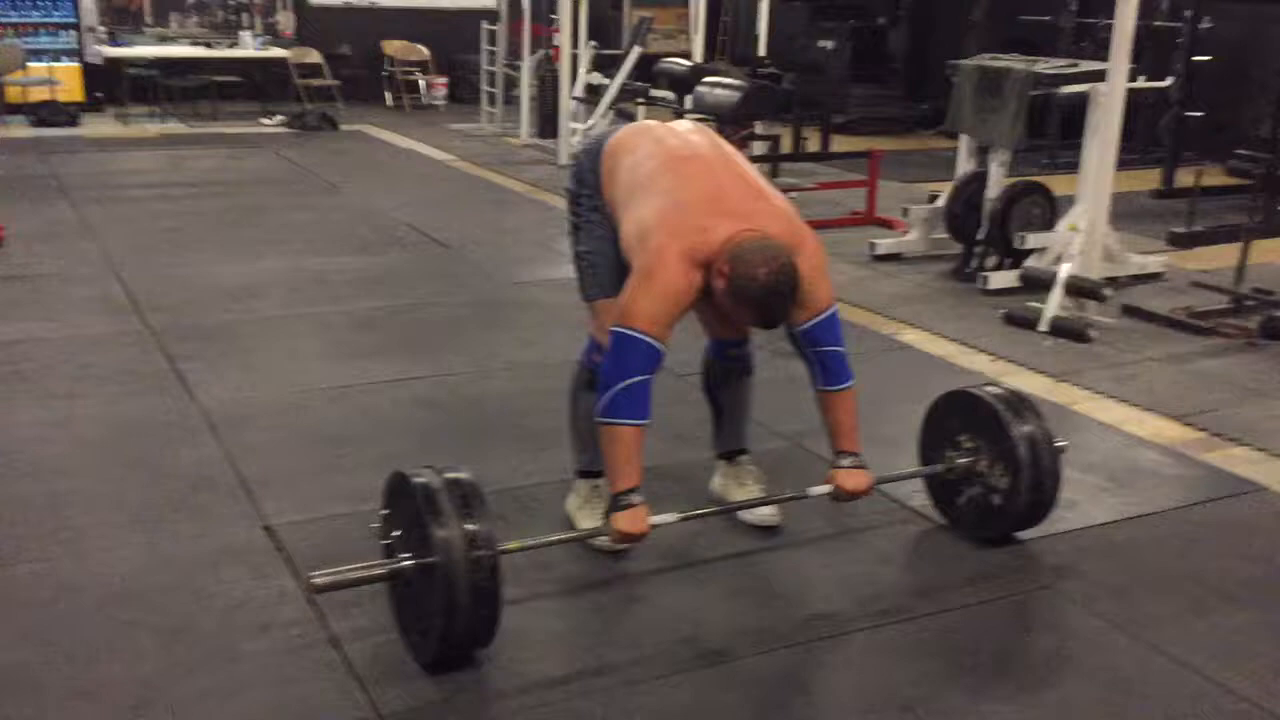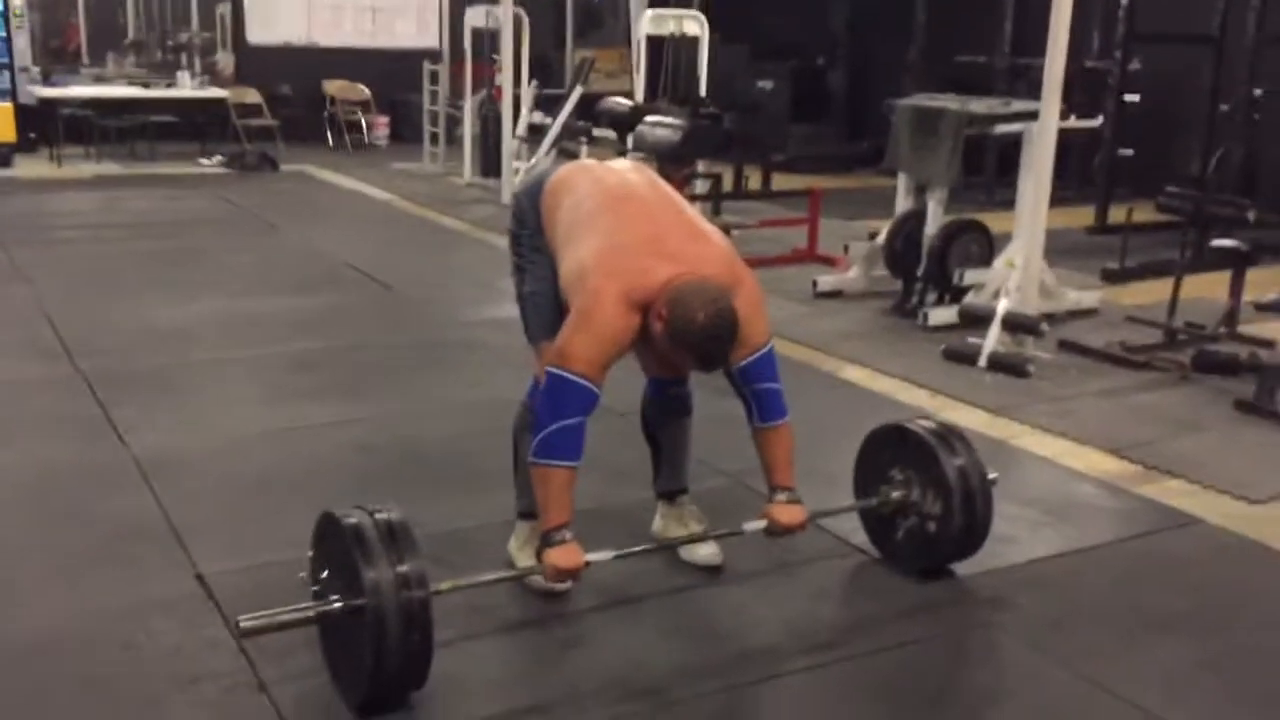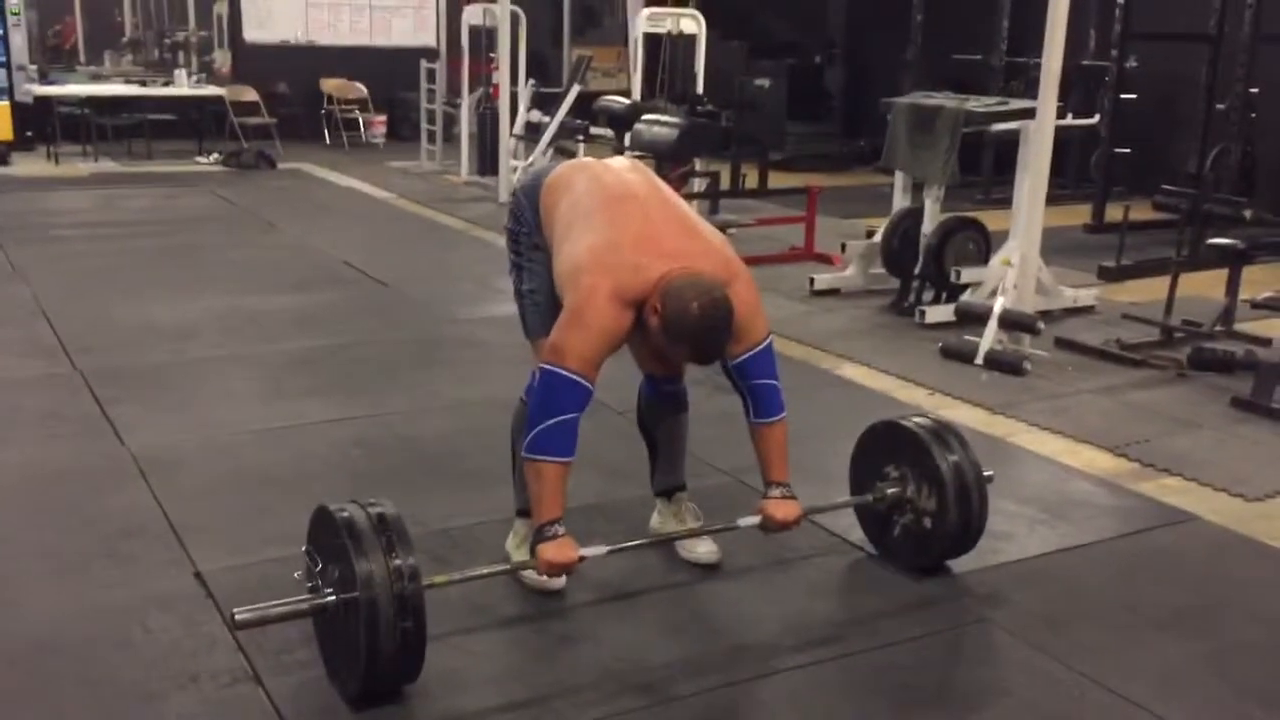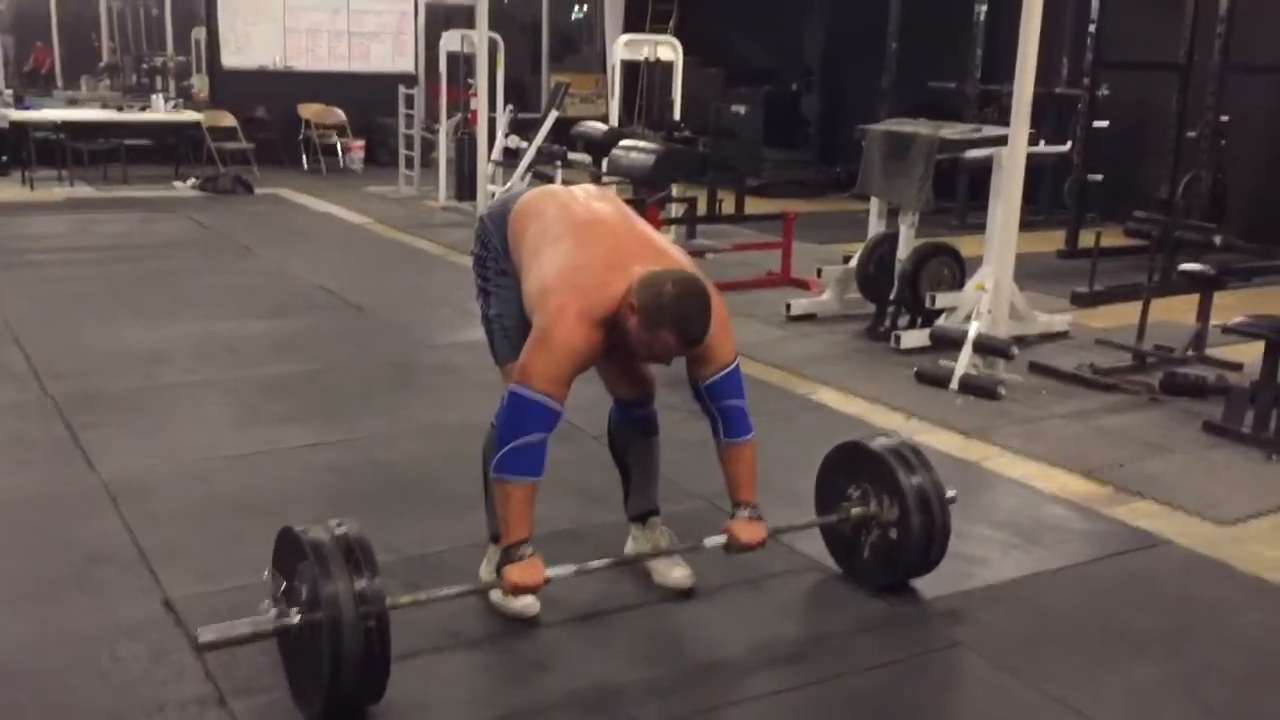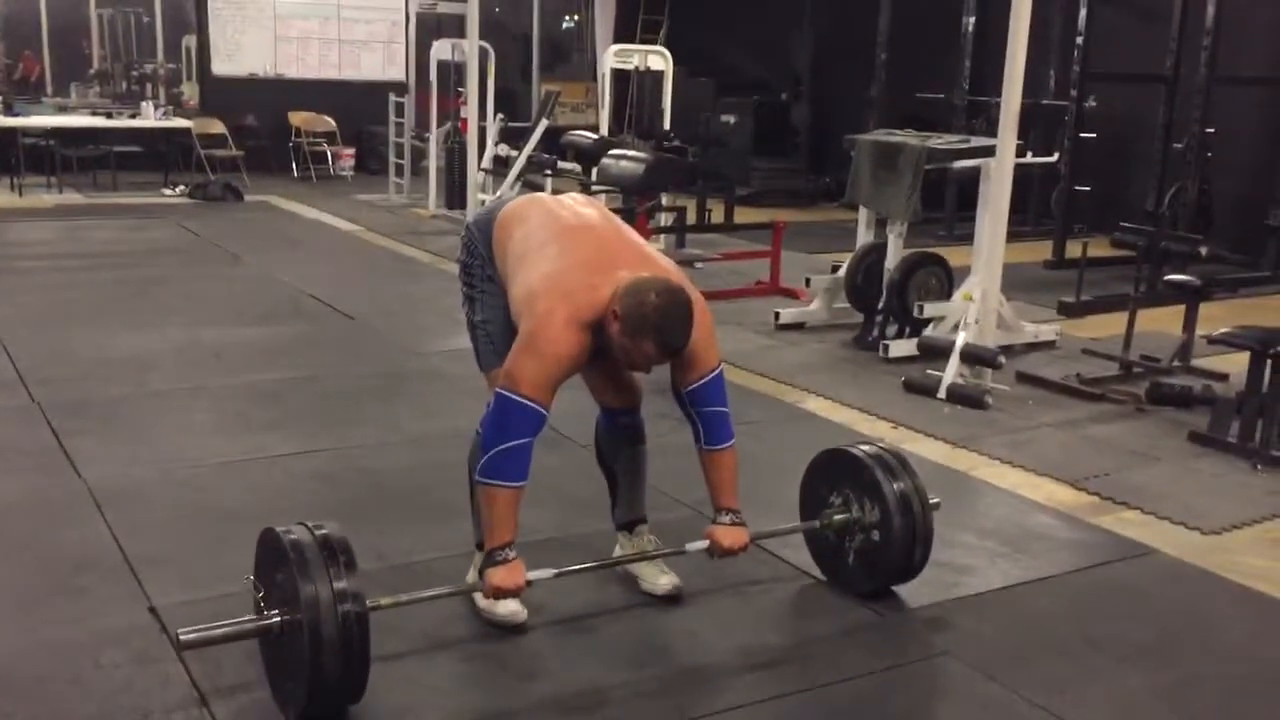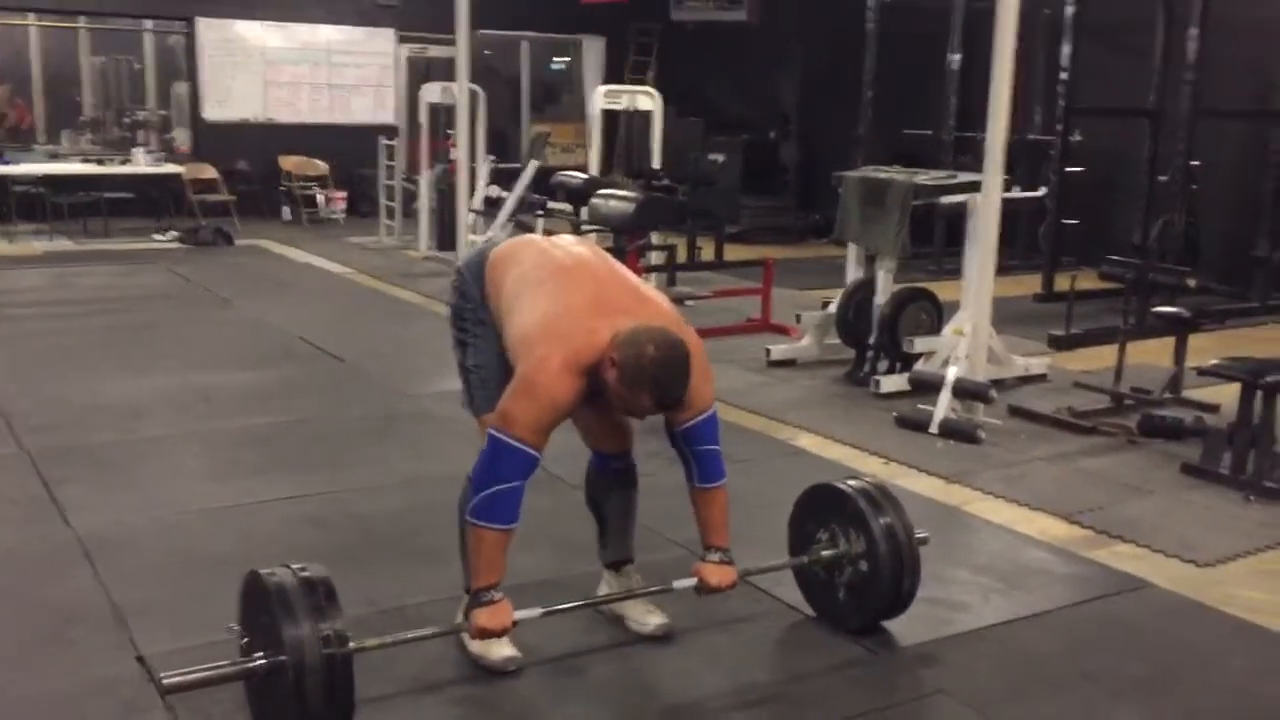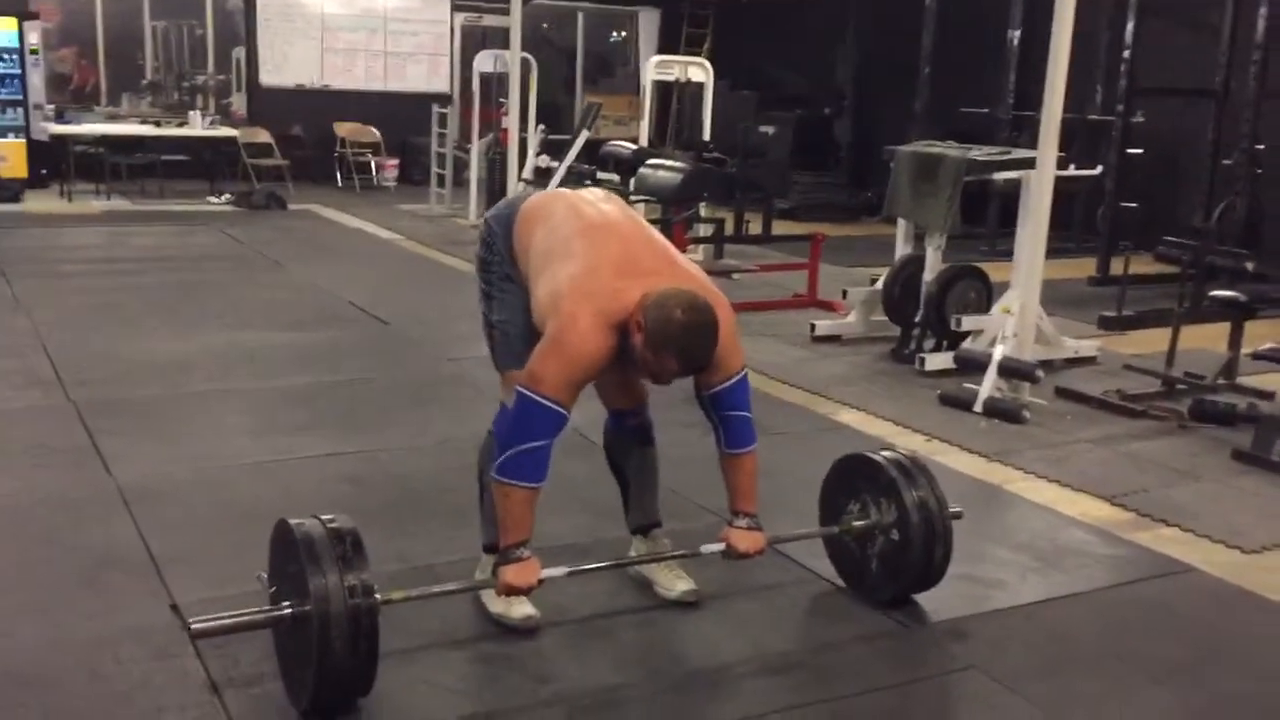
dt=0.7s
person 1, frame 1
left shoulder: (798, 249)
right shoulder: (673, 259)
left elbow: (826, 350)
right elbow: (627, 373)
left wrist: (848, 458)
right wrist: (625, 497)
left knee: (731, 336)
right knee: (615, 340)
left ankle: (733, 465)
right ankle: (590, 484)
person 1, frame 2
left shoulder: (735, 288)
right shoulder: (611, 301)
left elbow: (762, 387)
right elbow: (561, 411)
left wrist: (783, 493)
right wrist: (557, 536)
left knee: (670, 376)
right knee: (557, 376)
left ankle: (673, 504)
right ankle: (532, 525)
person 1, frame 3
left shoulder: (731, 285)
right shoulder: (603, 297)
left elbow: (760, 383)
right elbow: (555, 406)
left wrist: (778, 488)
right wrist: (550, 531)
left knee: (666, 374)
right knee: (554, 378)
left ankle: (671, 504)
right ankle: (527, 525)
person 1, frame 4
left shoulder: (696, 308)
right shoulder: (573, 318)
left elbow: (727, 405)
right elbow: (524, 427)
left wrist: (746, 509)
right wrist: (518, 551)
left knee: (637, 394)
right knee: (526, 400)
left ankle: (646, 529)
right ankle: (499, 550)
person 1, frame 5
left shoulder: (686, 312)
right shoulder: (560, 323)
left elbow: (710, 411)
right elbow: (509, 432)
left wrist: (728, 514)
right wrist: (501, 555)
left knee: (623, 402)
right knee: (511, 408)
left ankle: (633, 537)
right ankle: (484, 557)
person 1, frame 6
left shoulder: (682, 349)
right shoulder: (555, 368)
left elbow: (702, 451)
right elbow: (500, 475)
left wrist: (718, 552)
right wrist: (489, 596)
left knee: (615, 446)
right knee: (503, 454)
left ankle: (618, 577)
right ankle: (474, 602)
person 1, frame 7
left shoulder: (712, 317)
right shoulder: (585, 327)
left elbow: (733, 416)
right elbow: (527, 434)
left wrist: (745, 518)
right wrist: (517, 553)
right hip: (514, 239)
left knee: (629, 408)
right knee: (522, 407)
left ankle: (648, 541)
right ankle: (496, 558)
